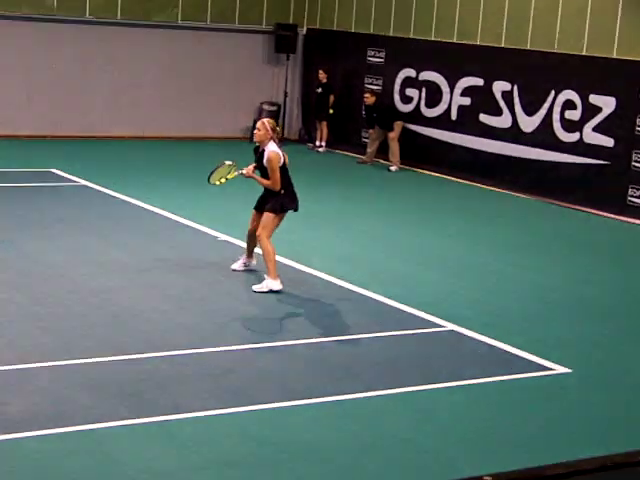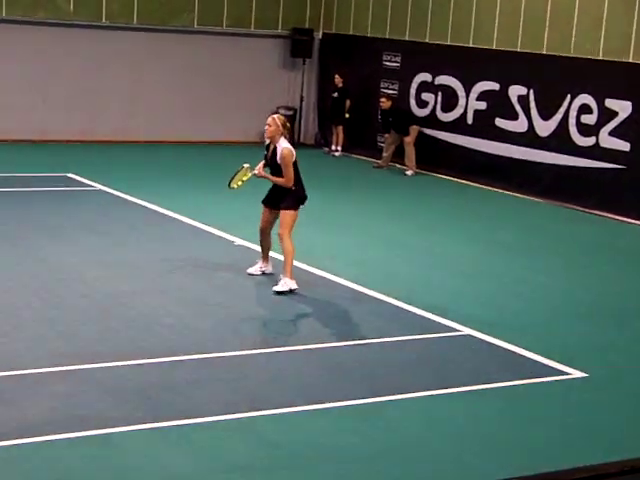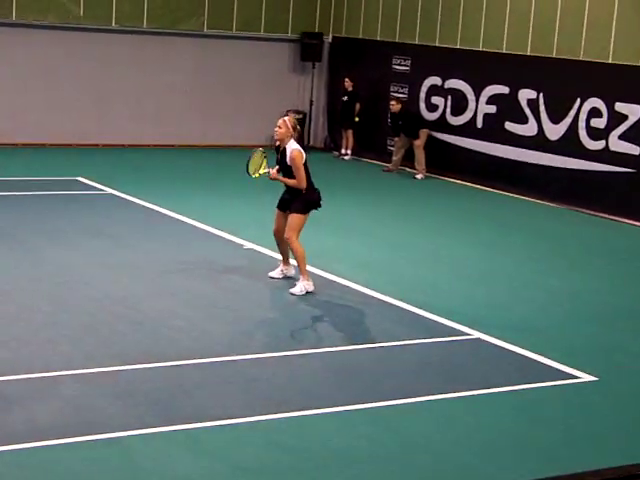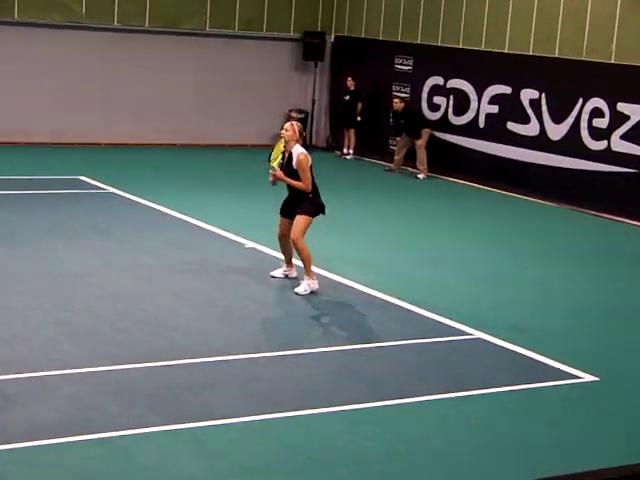
dt=0.2s
person 1, frame 1
left shoulder: (272, 154)
right shoulder: (261, 148)
left elbow: (275, 186)
left wrist: (252, 176)
right wrist: (254, 166)
left hip: (282, 196)
right hip: (271, 194)
left knee: (262, 236)
right knee: (252, 231)
left ankle: (273, 280)
right ankle: (248, 259)
person 1, frame 2
left shoulder: (285, 151)
right shoulder: (270, 143)
left elbow: (288, 183)
left wrist: (264, 176)
right wrist: (263, 164)
left hip: (291, 193)
right hip: (277, 190)
left knee: (284, 233)
right knee: (264, 228)
left ankle: (288, 279)
right ankle: (265, 264)
person 1, frame 3
left shoulder: (294, 152)
right shoulder: (280, 146)
left elbow: (301, 184)
left wrist: (278, 178)
right wrist: (276, 170)
left hip: (303, 196)
right hip: (289, 194)
left knee: (290, 237)
right knee: (278, 232)
left ankle: (305, 280)
right ankle: (286, 267)
person 1, frame 4
left shoulder: (301, 156)
right shoulder: (284, 151)
left elbow: (307, 187)
left wrist: (283, 179)
right wrist: (277, 176)
left hip: (308, 200)
right hip: (293, 198)
left knee: (296, 238)
right knee: (282, 235)
left ankle: (310, 279)
right ankle: (289, 268)
